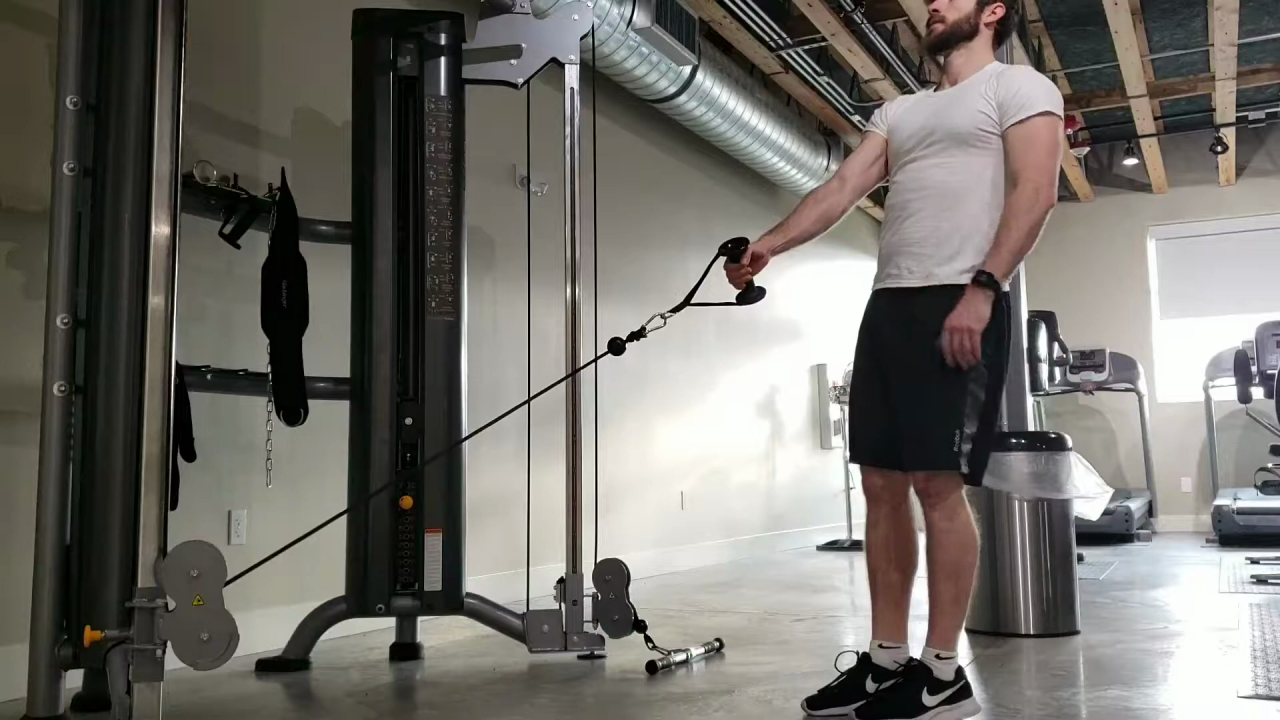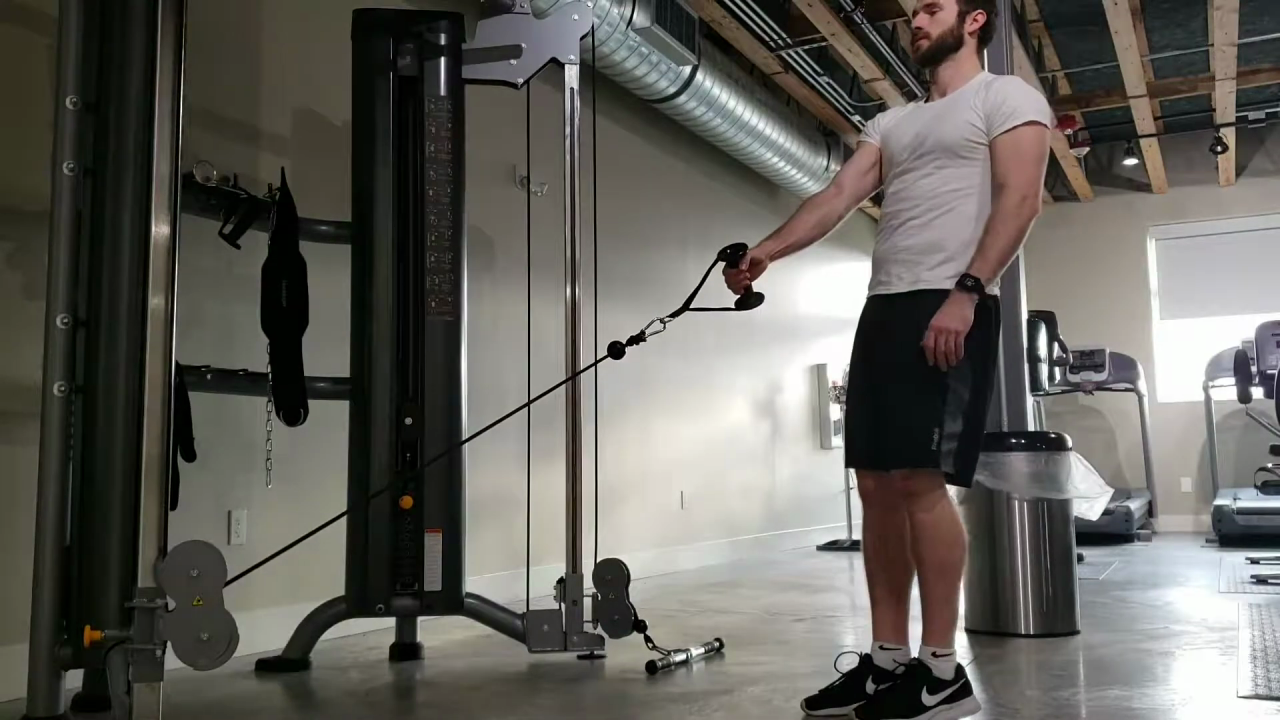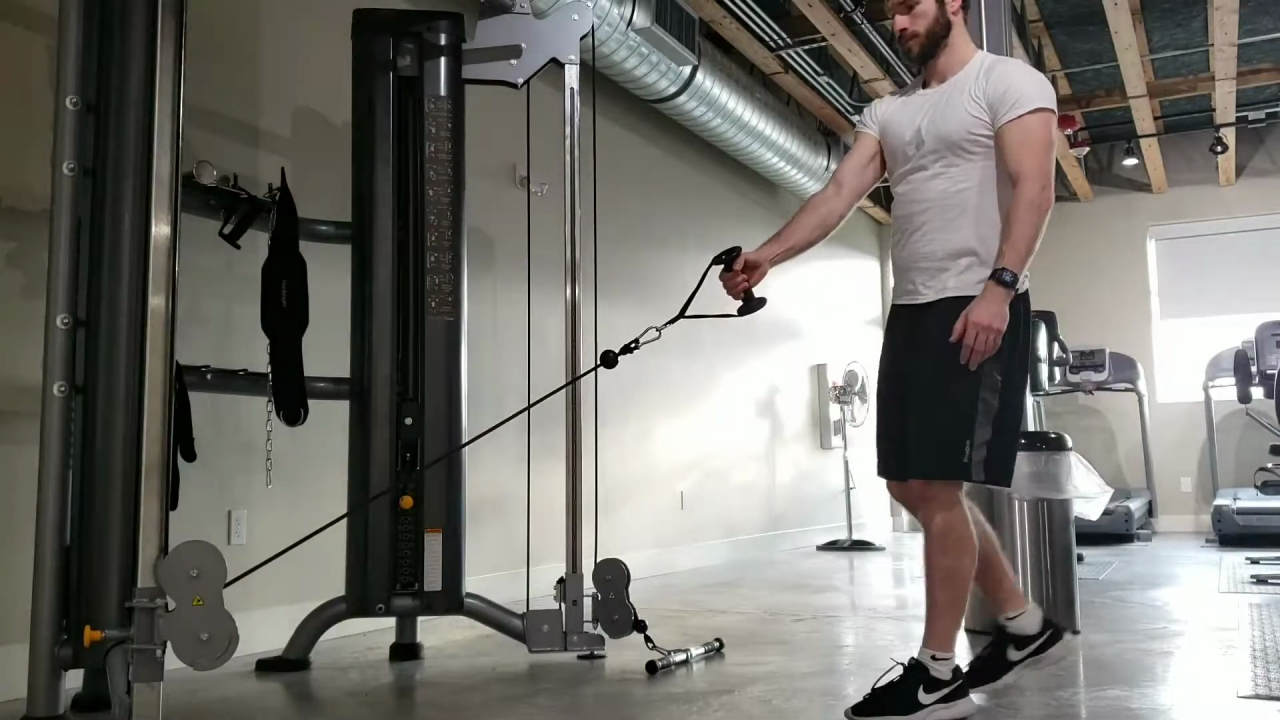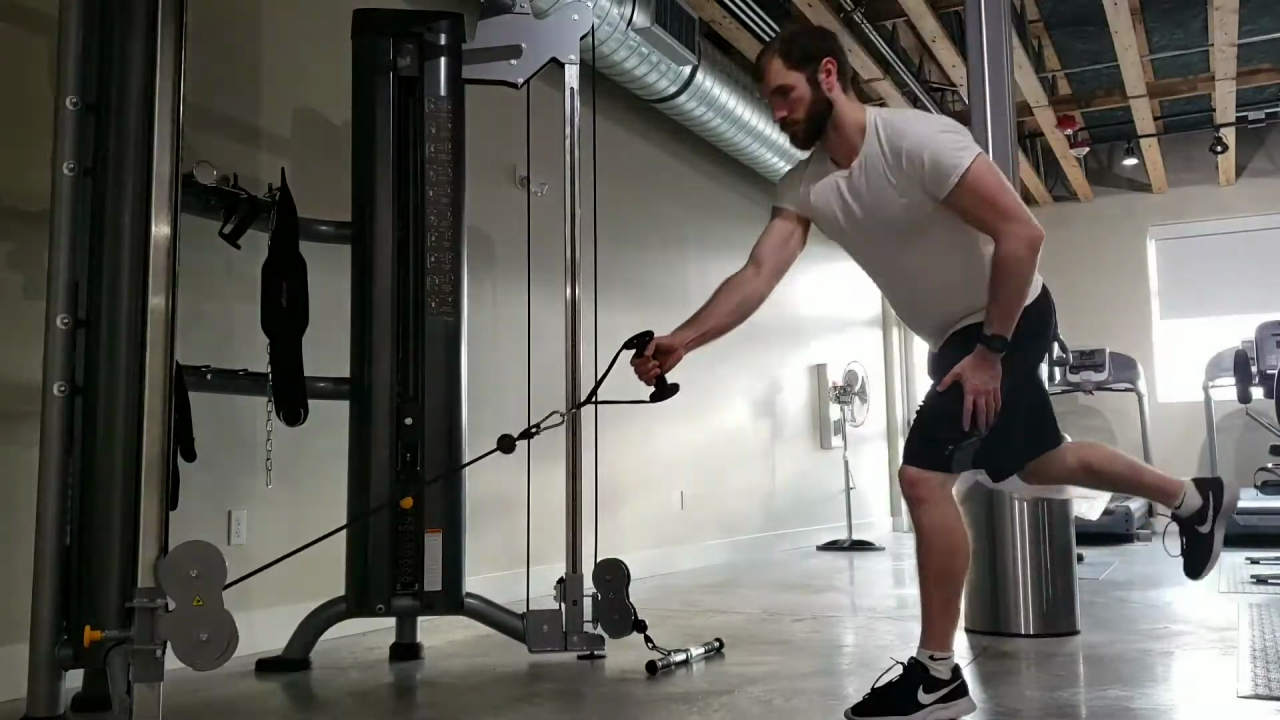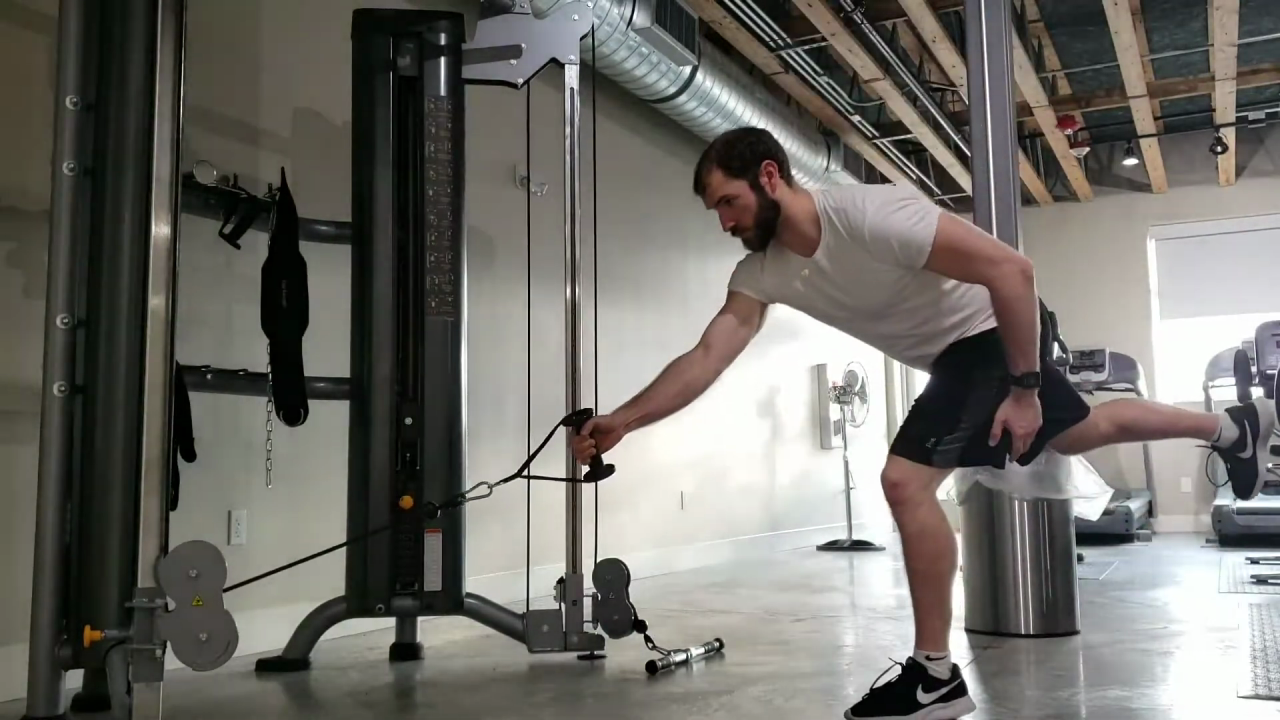
dt=1s
person 1, frame 1
left shoulder: (1018, 87)
right shoulder: (898, 111)
left elbow: (1035, 190)
right elbow: (842, 188)
left wrist: (982, 288)
right wrist: (768, 245)
left hip: (962, 306)
right hip: (889, 305)
left knee: (937, 484)
right knee: (882, 483)
right ankle: (887, 659)
person 1, frame 2
left shoulder: (1007, 97)
right shoulder: (892, 121)
left elbow: (1019, 201)
right elbow: (838, 196)
left wrist: (966, 293)
right wrist: (766, 251)
left hip: (952, 311)
right hip: (884, 310)
left knee: (917, 480)
right knee: (877, 484)
right ankle: (888, 661)
person 1, frame 3
left shoulder: (1010, 81)
right shoulder: (889, 109)
left elbow: (1036, 188)
right elbow: (839, 195)
left wrist: (999, 287)
right wrist: (766, 256)
left hip: (979, 310)
right hip: (910, 313)
left knee: (939, 485)
right knee: (914, 486)
right ankle: (1021, 623)
person 1, frame 4
left shoulder: (916, 140)
right shoulder: (803, 188)
left elbow: (1021, 233)
right elbow: (756, 276)
left wrist: (991, 350)
right wrist: (681, 340)
left hip: (1007, 319)
right hip: (956, 334)
left knee: (923, 476)
right knee: (1042, 463)
right ankle: (1195, 499)
person 1, frame 5
left shoulder: (871, 215)
right shoulder: (761, 274)
left elbow: (1012, 270)
right elbow: (705, 359)
left wrist: (1023, 389)
right wrist: (620, 421)
left hip: (996, 332)
right hip: (955, 352)
left knee: (905, 478)
right knee: (1081, 431)
